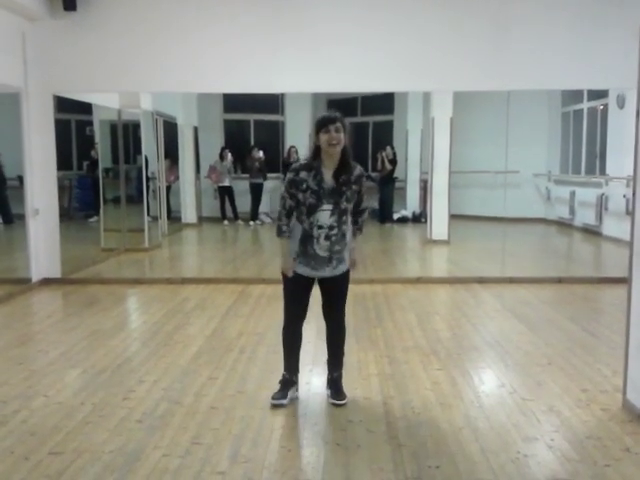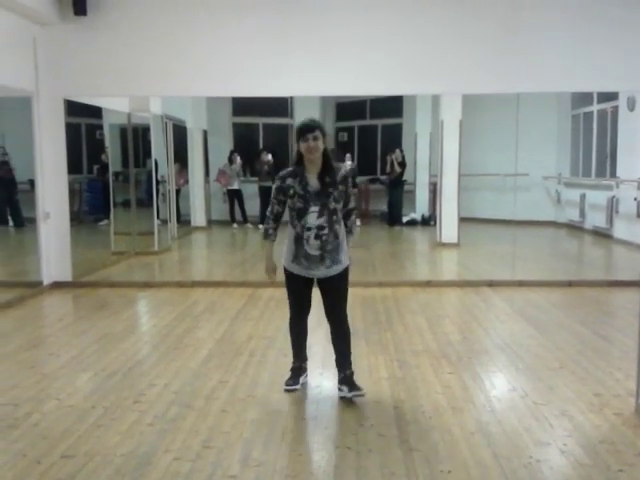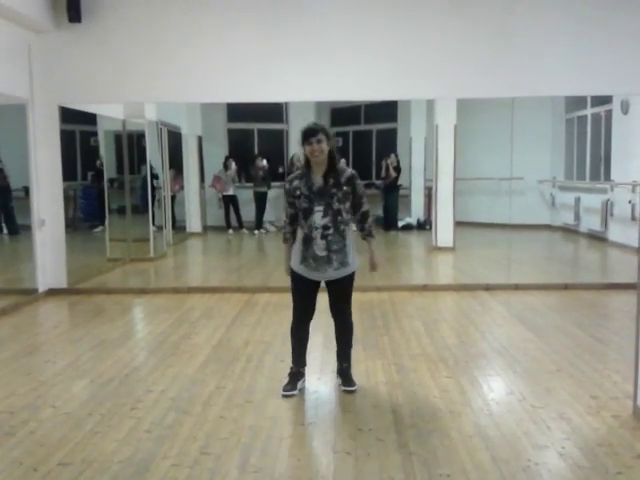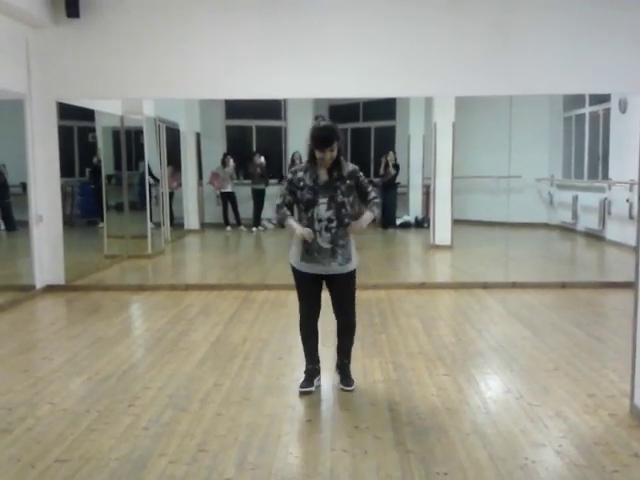
dt=0.5s
person 1, frame 1
left shoulder: (355, 174)
right shoulder: (299, 172)
left elbow: (359, 213)
right elbow: (284, 215)
left wrist: (353, 247)
right wrist: (285, 255)
left hip: (337, 262)
right hip: (299, 259)
left knee: (335, 321)
right knee: (293, 319)
left ankle: (334, 380)
right ankle: (289, 380)
person 1, frame 2
left shoulder: (341, 175)
right shoulder: (286, 179)
left elbow: (348, 214)
right elbow: (273, 217)
left wrist: (347, 247)
right wrist: (268, 256)
left hip: (334, 260)
right hip: (297, 261)
left knee: (338, 317)
right knee: (298, 316)
left ankle: (346, 377)
right ankle: (299, 367)
person 1, frame 3
left shoulder: (348, 177)
right shoulder: (294, 182)
left elbow: (363, 215)
right elbow: (290, 222)
left wrist: (370, 250)
right wrist: (287, 257)
left hip: (341, 261)
right hip: (304, 263)
left knee: (342, 317)
right knee: (300, 318)
left ankle: (344, 370)
right ankle: (297, 372)
person 1, frame 4
left shoulder: (350, 173)
right shoulder: (298, 175)
left elbow: (374, 199)
right elbow: (281, 208)
left wrist: (365, 218)
right wrist: (296, 227)
left hip: (341, 259)
right hip: (305, 259)
left knee: (346, 315)
right knee: (308, 316)
left ankle: (343, 367)
right ankle: (312, 370)
